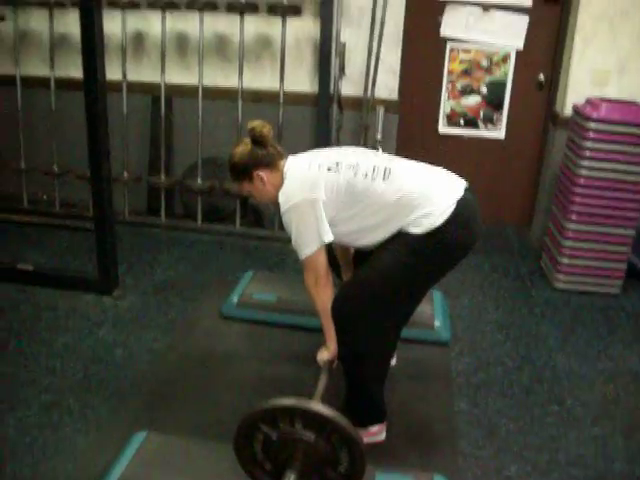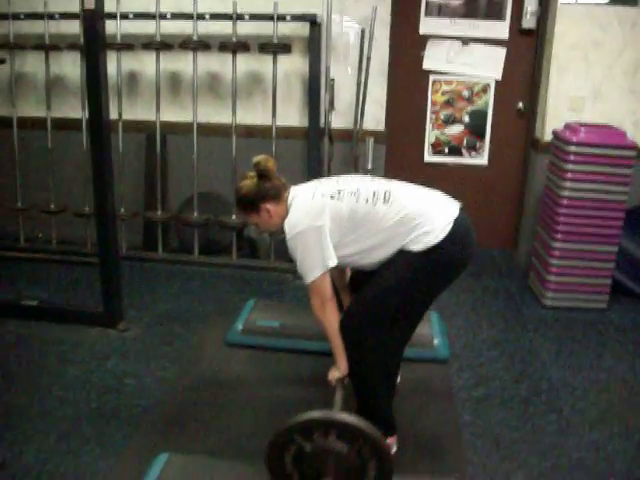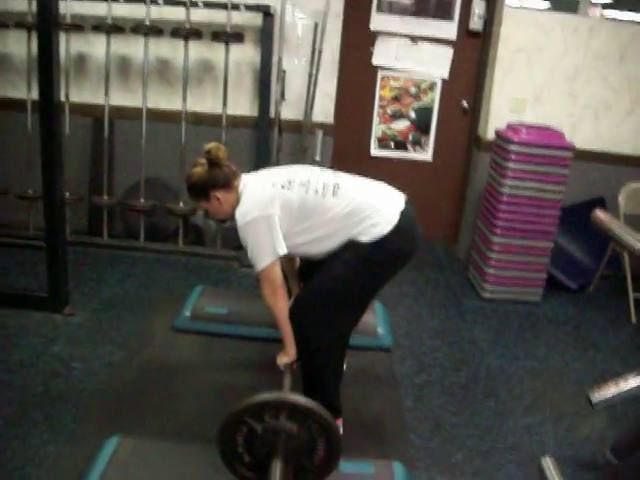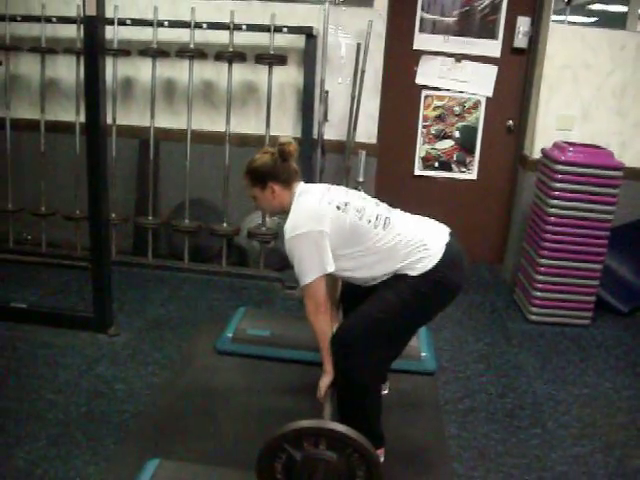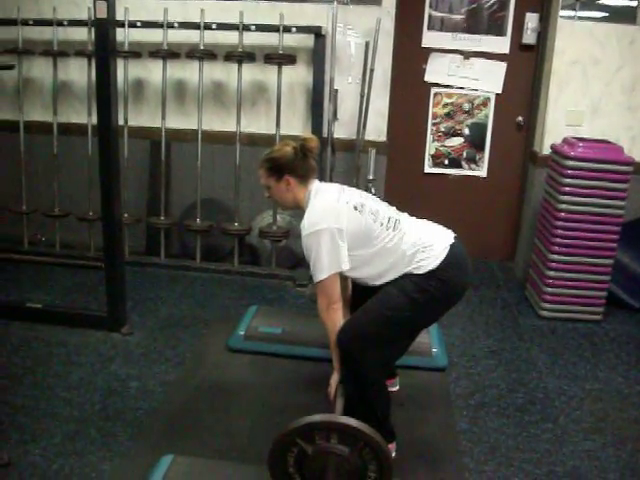
dt=0.7s
person 1, frame 1
left shoulder: (296, 196)
right shoulder: (308, 168)
left elbow: (318, 278)
right elbow: (342, 223)
left wrist: (332, 343)
right wrist: (350, 279)
left hip: (441, 225)
right hip: (451, 198)
left knee: (353, 308)
right knee: (366, 276)
left ankle: (366, 420)
right ankle: (377, 350)
person 1, frame 2
left shoulder: (300, 224)
right shoulder: (309, 197)
left elbow: (323, 301)
right elbow: (337, 255)
left wrist: (341, 362)
right wrist: (348, 300)
left hip: (438, 243)
right hip: (443, 219)
left knee: (361, 326)
right knee: (364, 291)
left ankle: (378, 433)
right ankle: (382, 369)
person 1, frame 3
left shoulder: (251, 213)
right shoulder: (260, 185)
left elbow: (273, 288)
right elbow: (287, 243)
left wrist: (290, 348)
right wrist: (297, 291)
left hip: (384, 235)
right hip: (389, 210)
left knee: (310, 314)
right knee: (311, 278)
right ankle: (328, 356)
person 1, frame 4
left shoulder: (301, 226)
right shoulder: (316, 195)
left elbow: (316, 304)
right elbow: (333, 269)
left wrist: (329, 367)
right wrist: (334, 320)
left hip: (433, 271)
right hip: (434, 245)
left knee: (350, 344)
right knee: (354, 297)
left ankle: (365, 444)
right ankle: (372, 377)
person 1, frame 5
left shoulder: (317, 221)
right shoulder: (329, 195)
left elbow: (330, 302)
right elbow: (343, 276)
left wrist: (339, 365)
right wrist: (348, 319)
left hip: (439, 273)
right hip: (439, 249)
left knee: (356, 341)
right knee: (361, 297)
left ankle: (377, 439)
right ankle: (382, 373)
